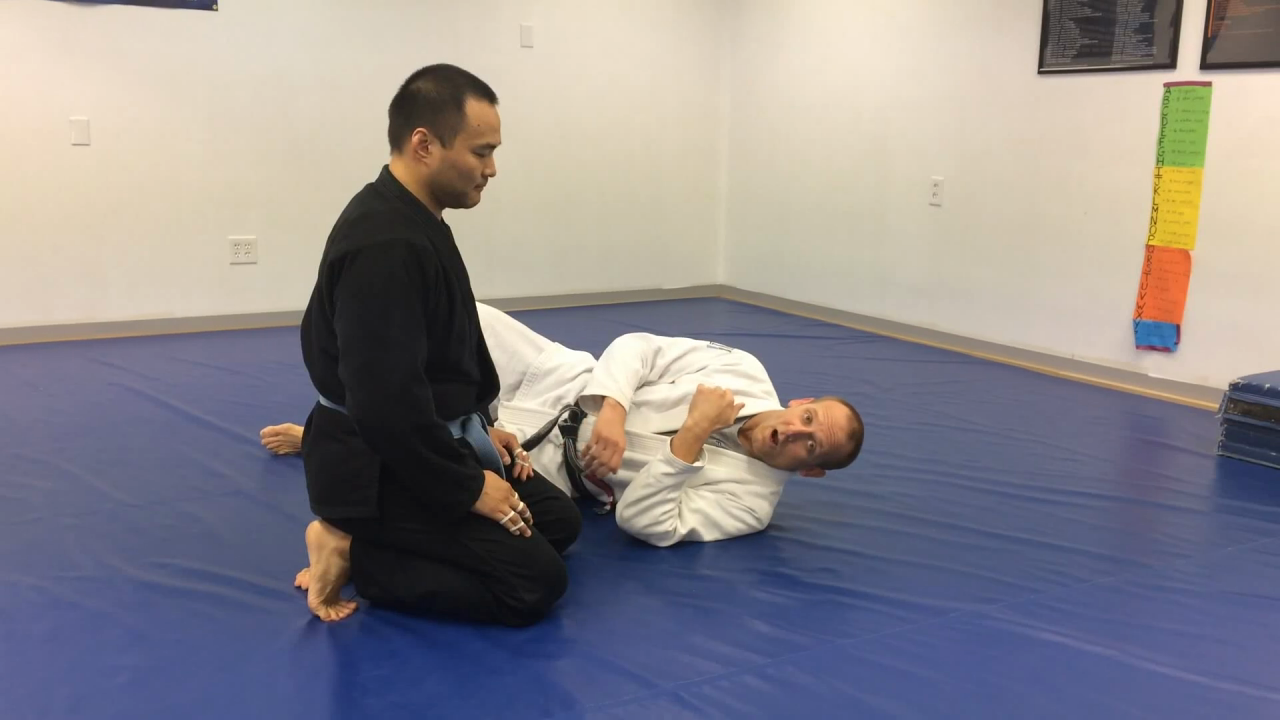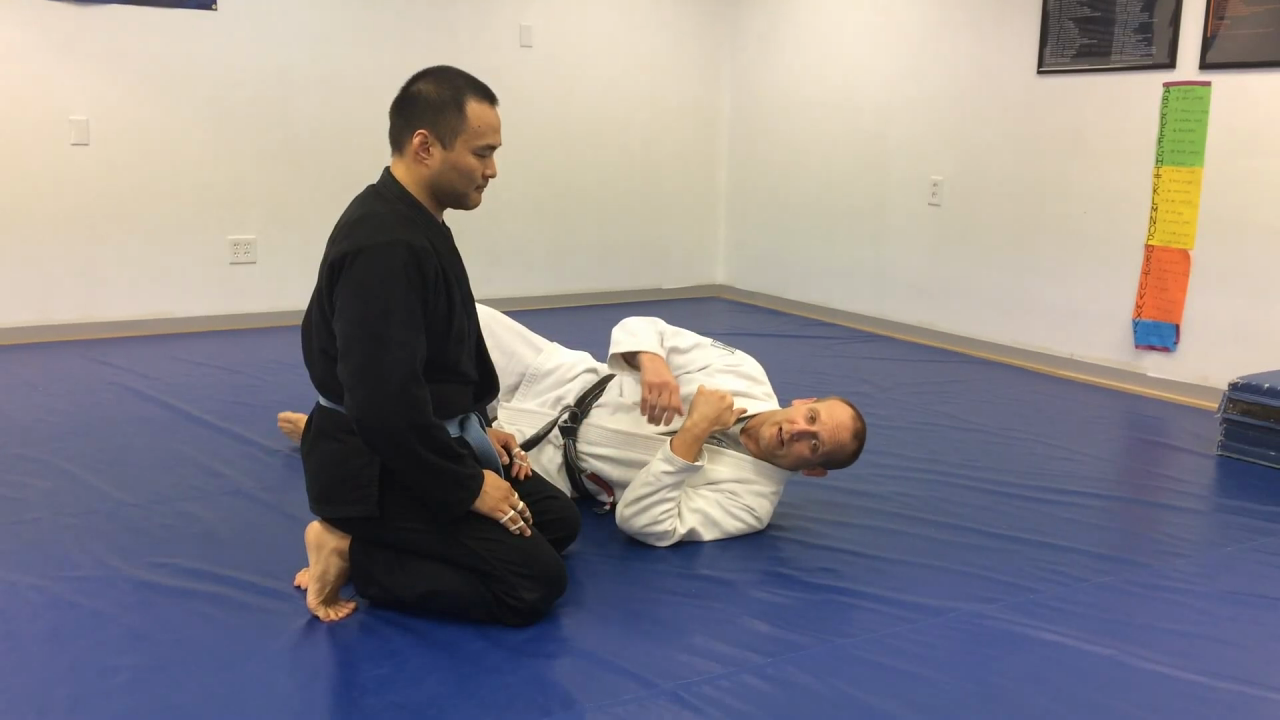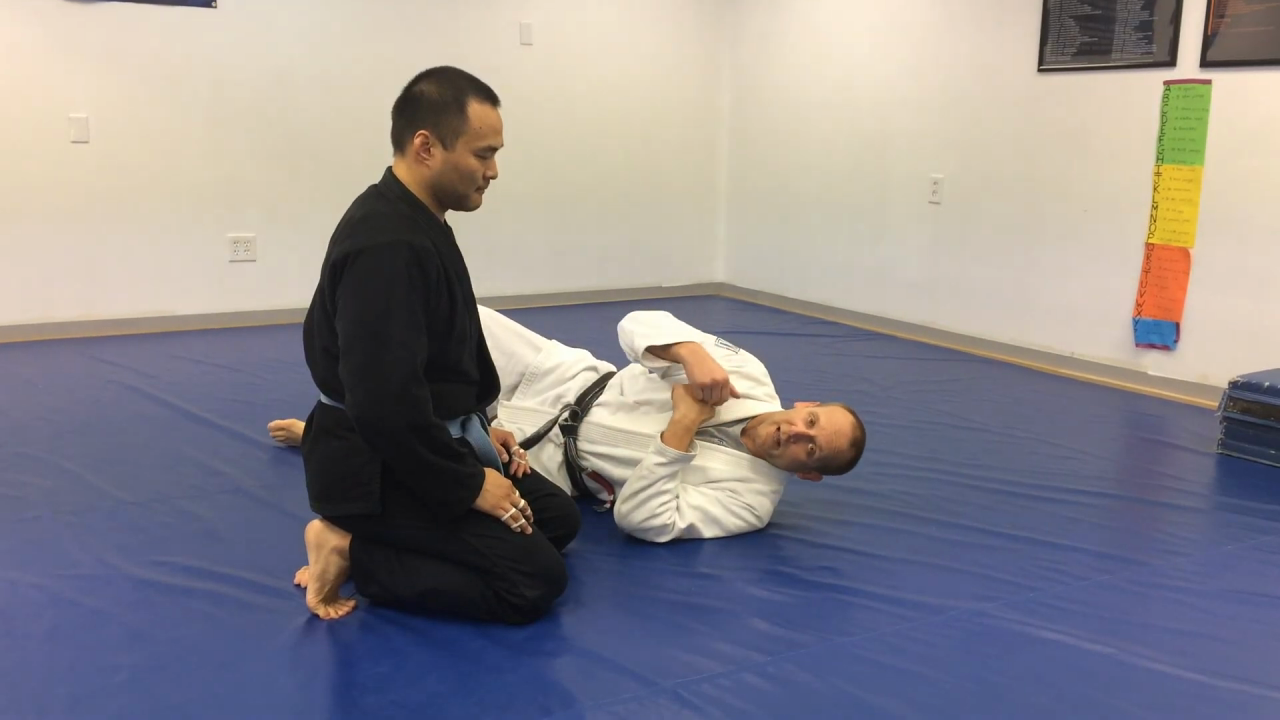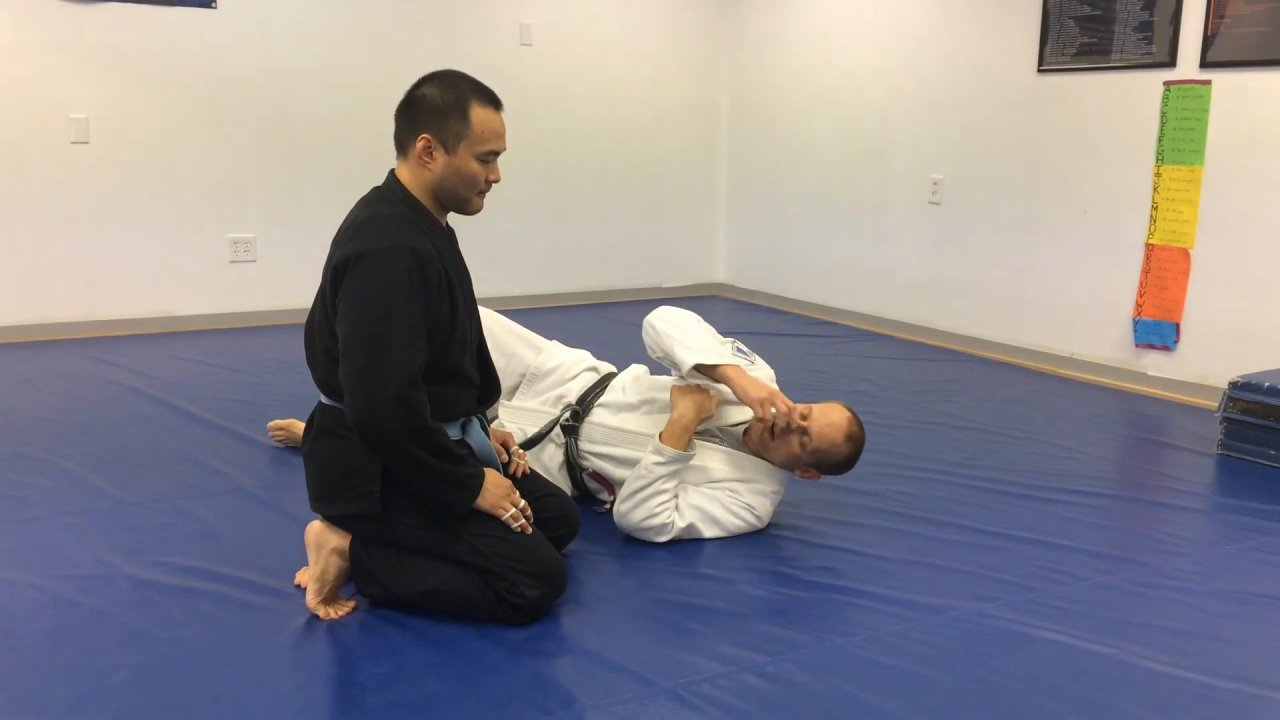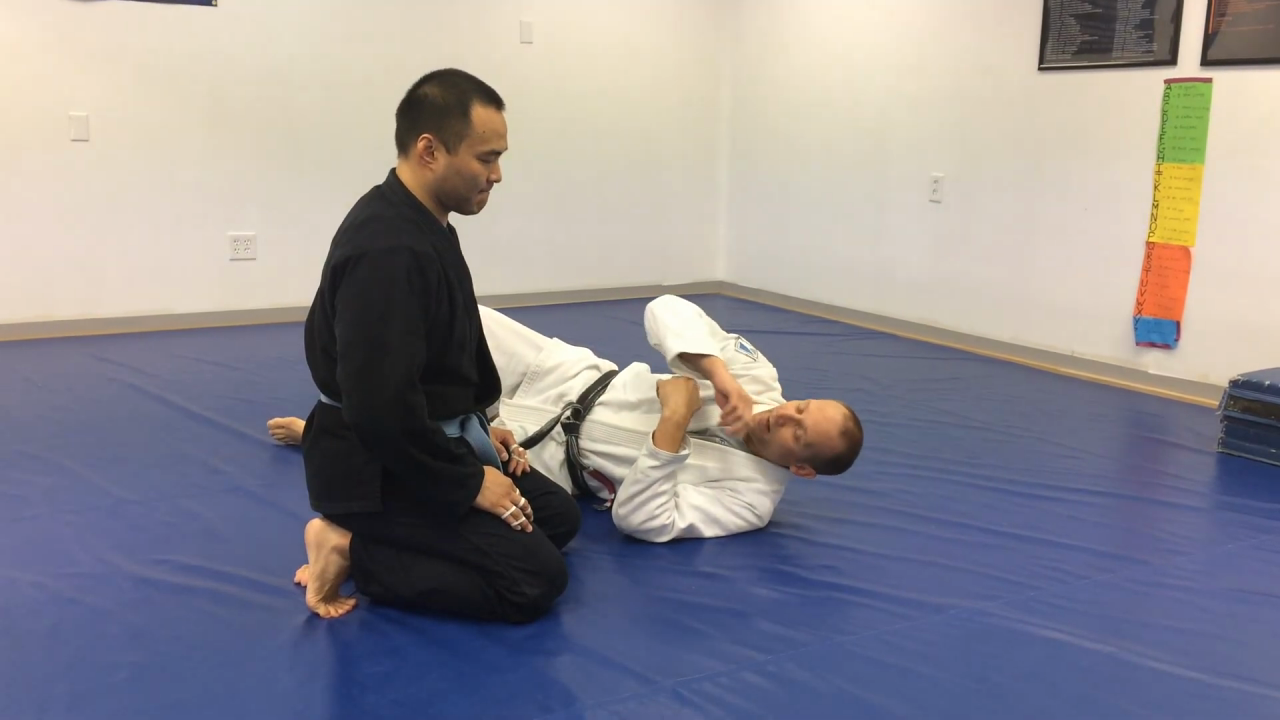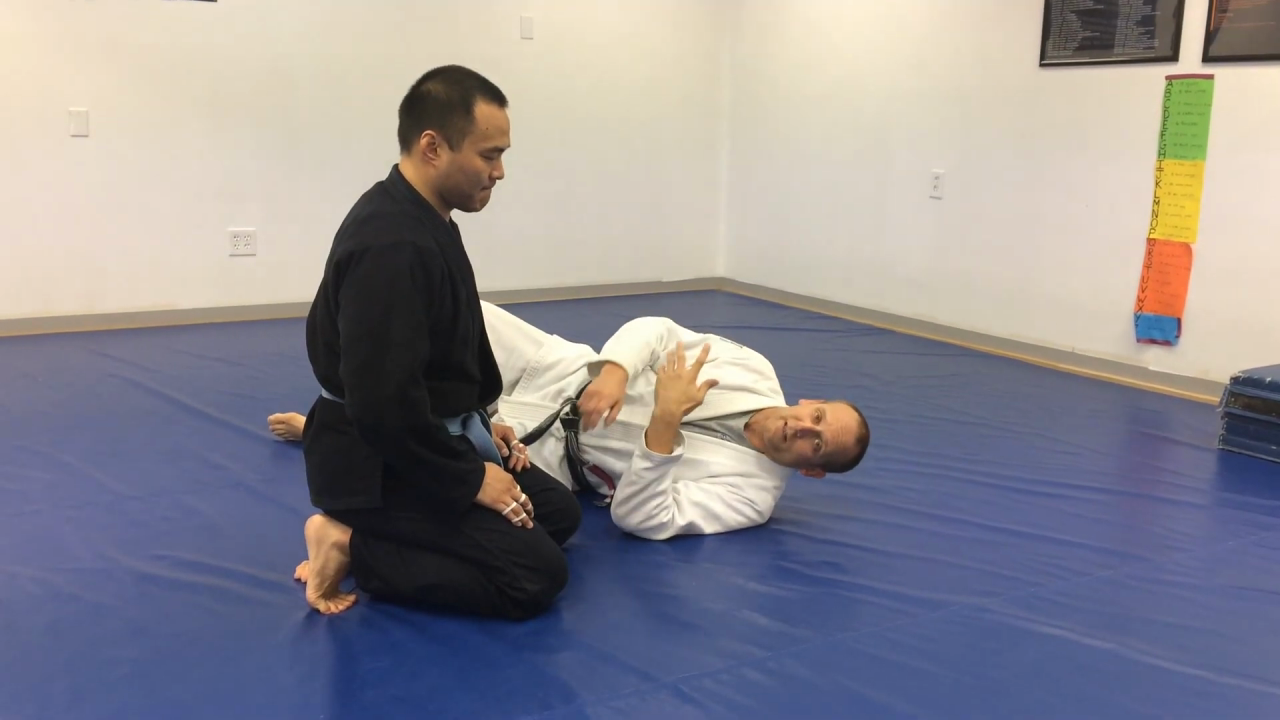
dt=0.7s
person 1, frame 1
left shoulder: (750, 500)
right shoulder: (746, 372)
left elbow: (643, 520)
right elbow: (638, 348)
left wrist: (694, 435)
right wrist: (612, 412)
left hip: (553, 461)
right hip: (571, 382)
person 1, frame 2
left shoulder: (751, 498)
right shoulder: (746, 374)
left elbow: (643, 521)
right elbow: (638, 328)
left wrist: (693, 435)
right wrist: (652, 363)
left hip: (551, 461)
right hip: (574, 382)
person 1, frame 3
left shoulder: (751, 498)
right shoulder: (748, 375)
left elbow: (641, 518)
right elbow: (636, 326)
left wrist: (683, 427)
right wrist: (692, 352)
left hip: (554, 458)
right hip: (577, 379)
person 1, frame 4
left shoulder: (751, 499)
right shoulder: (757, 375)
left elbow: (640, 518)
right elbow: (663, 323)
left wrist: (683, 426)
right wrist: (735, 378)
left hip: (554, 457)
right hip: (578, 379)
person 1, frame 5
left shoulder: (752, 500)
right shoulder: (758, 377)
left elbow: (639, 519)
right elbow: (665, 311)
left wrist: (674, 421)
right wrist: (717, 372)
left hip: (555, 456)
right hip: (578, 378)
person 1, frame 6
left shoulder: (752, 493)
right shoulder: (752, 370)
left elbow: (639, 517)
right elbow: (653, 330)
left wrist: (666, 421)
right wrist: (613, 372)
left hip: (552, 451)
right hip: (570, 373)
person 2, frame 1
left shoulder: (413, 221)
right shoulder: (384, 245)
right elbow: (387, 405)
left wrist: (479, 430)
right wrist: (468, 487)
left hip: (425, 441)
right hip: (377, 464)
left knee: (557, 521)
right knee: (534, 582)
left ankle: (366, 541)
right ankle: (350, 553)
person 2, frame 2
left shoulder: (413, 222)
right shoulder: (384, 246)
right elbow: (385, 404)
left wrist: (477, 432)
right wrist: (466, 486)
left hip: (424, 442)
right hip: (377, 465)
left knee: (557, 521)
right knee: (534, 581)
left ankle: (376, 540)
right ankle: (351, 552)
person 2, frame 3
left shoulder: (416, 222)
right shoulder: (386, 246)
right elbow: (385, 405)
left wrist: (477, 433)
right wrist: (468, 484)
left hip: (424, 441)
right hip: (377, 464)
left knee: (557, 519)
right knee: (534, 580)
left ankle: (375, 539)
right ankle: (352, 553)
person 2, frame 4
left shoulder: (418, 224)
right shoulder: (386, 250)
right elbow: (383, 406)
left wrist: (475, 432)
right wrist: (468, 484)
left hip: (428, 442)
right hip: (377, 465)
left knee: (558, 519)
right knee: (534, 580)
left ankle: (374, 539)
right ankle: (352, 552)
person 2, frame 5
left shoulder: (422, 223)
right shoulder: (386, 250)
right elbow: (380, 407)
left wrist: (475, 429)
right wrist: (467, 482)
left hip: (429, 440)
right hip: (378, 463)
left knee: (557, 517)
right knee: (534, 579)
left ankle: (380, 538)
right ankle: (353, 551)
person 2, frame 6
left shoulder: (423, 220)
right shoulder: (390, 246)
right elbow: (383, 403)
left wrist: (477, 425)
right wrist: (468, 478)
left hip: (429, 437)
right hip: (377, 460)
left knee: (558, 513)
right knee: (535, 576)
left ankle: (378, 536)
right ankle: (353, 547)
